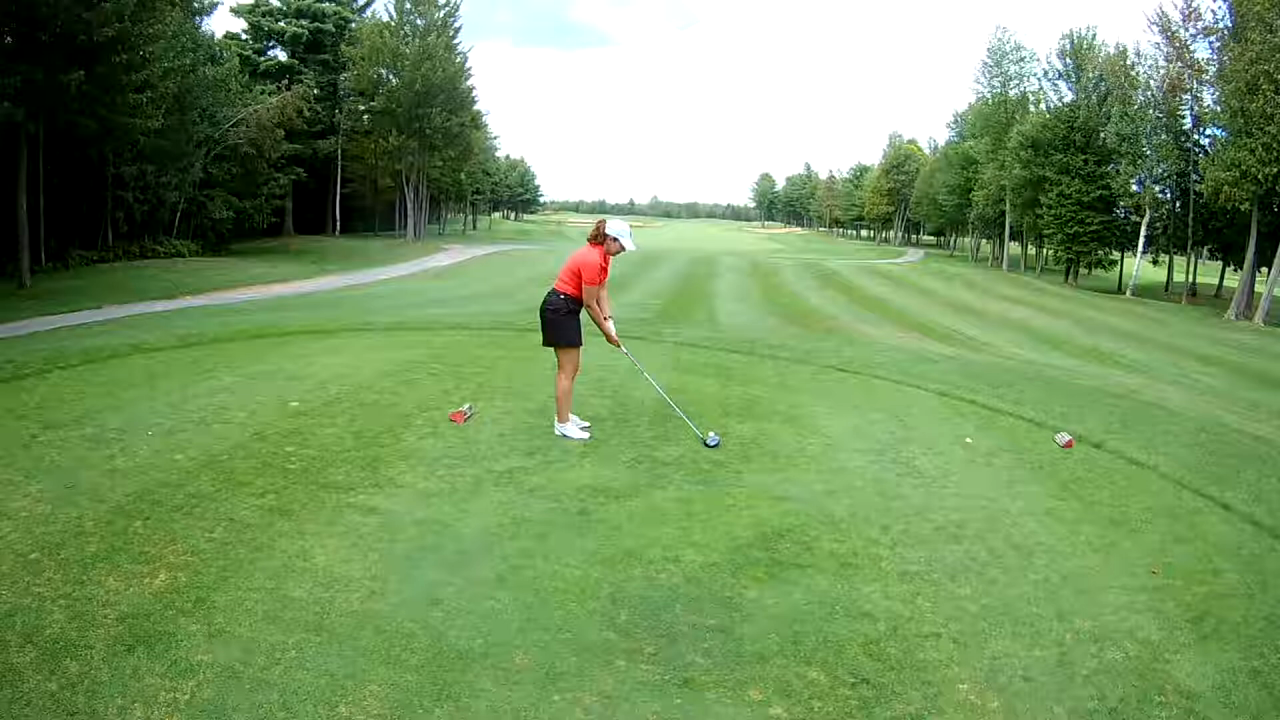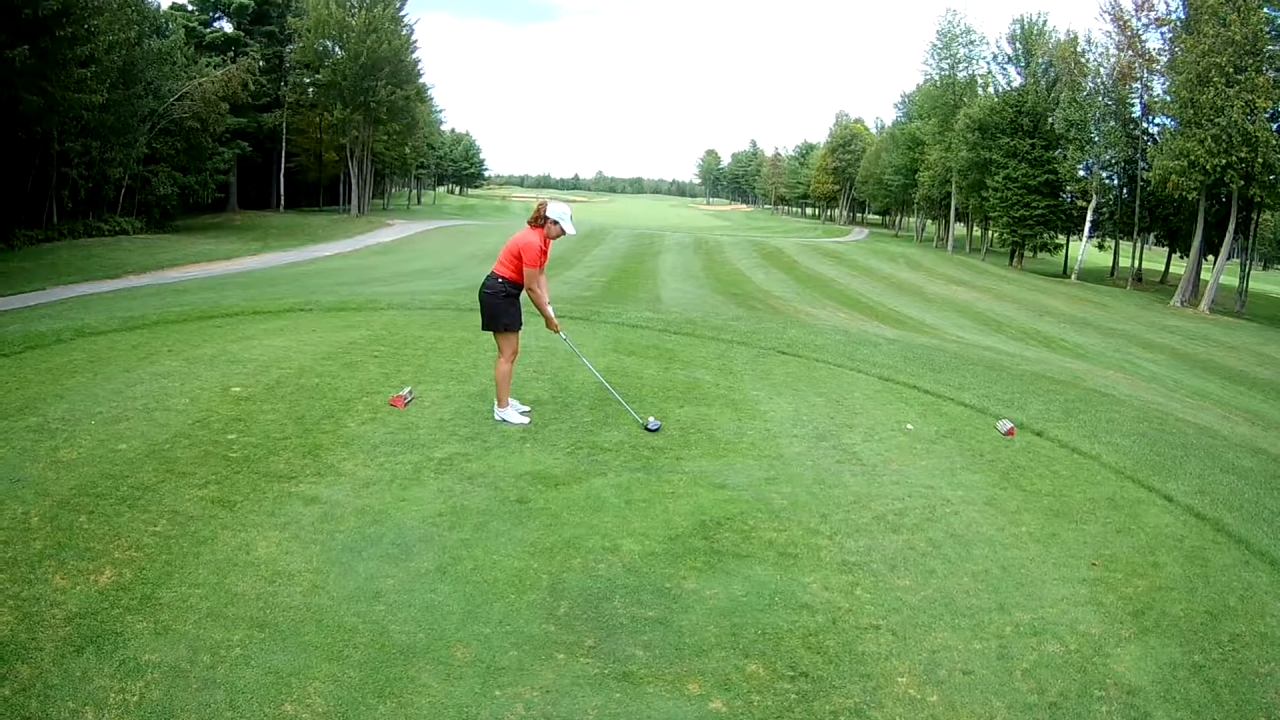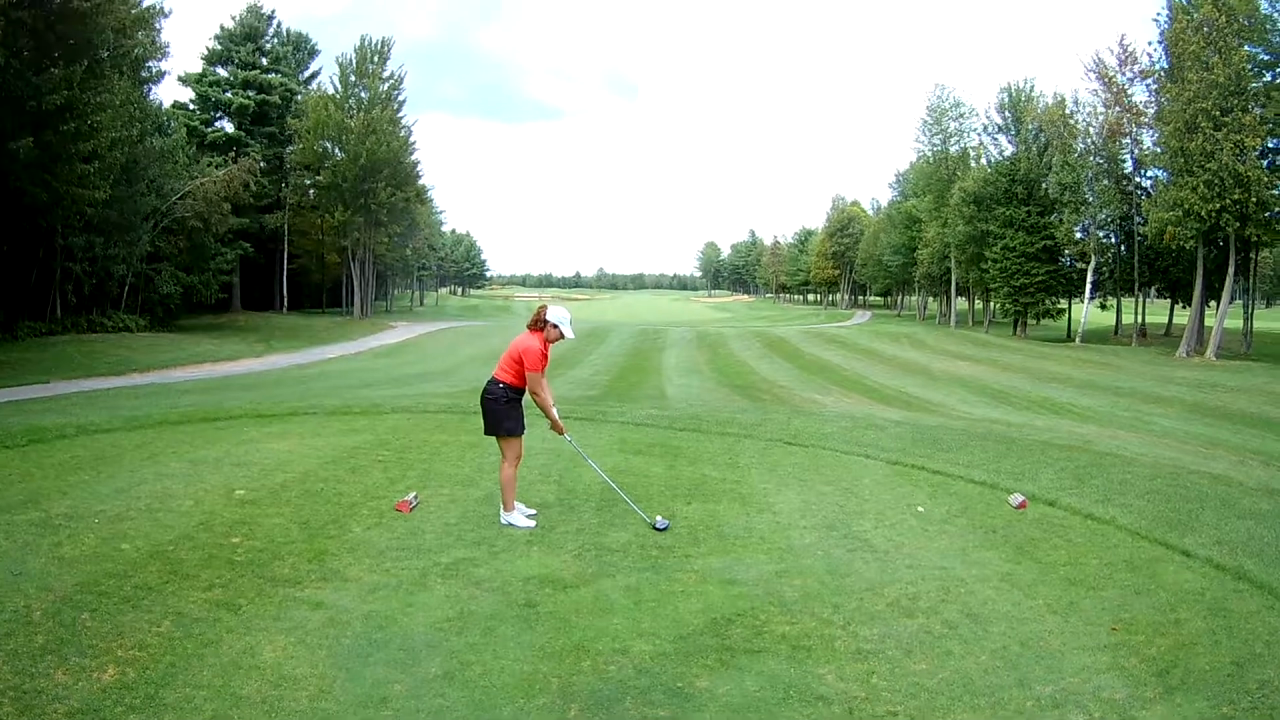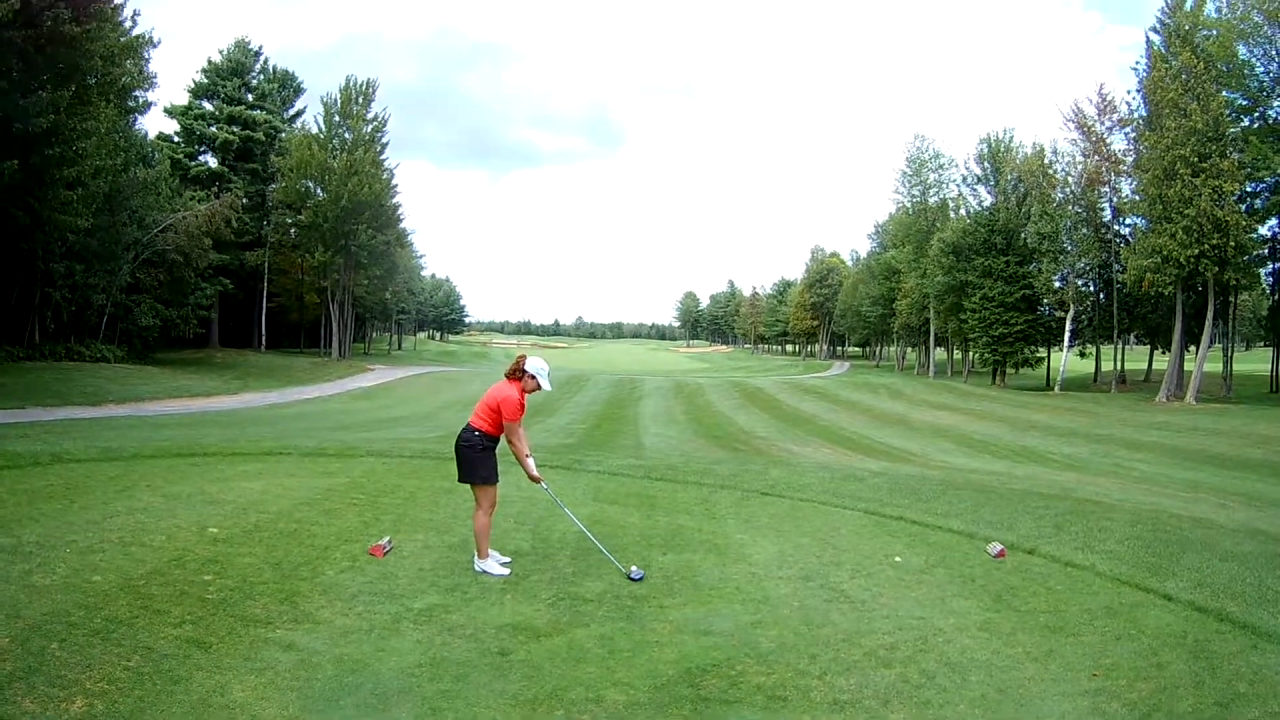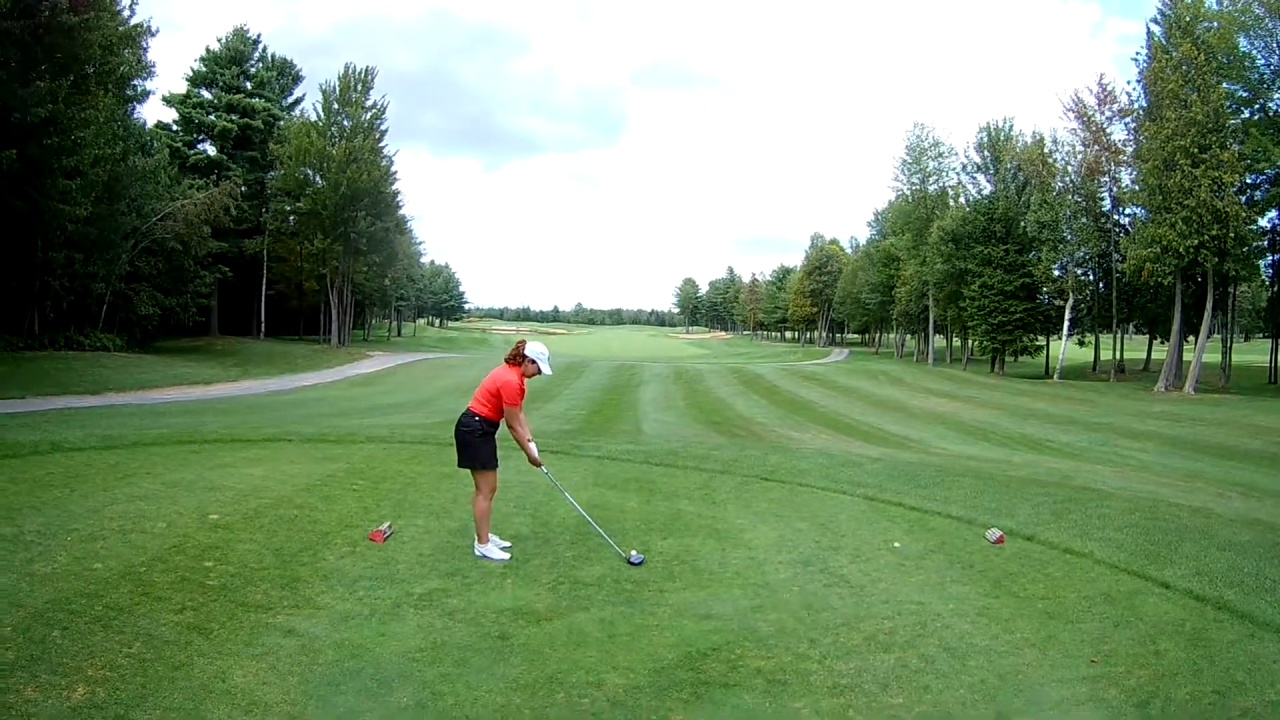
dt=0.4s
person 1, frame 1
left shoulder: (603, 256)
right shoulder: (591, 260)
left elbow: (602, 290)
right elbow: (589, 303)
left wrist: (609, 321)
right wrist: (606, 333)
left hip: (567, 308)
right hip: (559, 309)
left knee: (570, 367)
right knee: (568, 369)
left ankle: (564, 416)
right ankle: (562, 424)
person 1, frame 2
left shoulder: (543, 238)
right shoulder: (532, 243)
left elbow: (540, 275)
right elbow: (531, 287)
left wrist: (548, 307)
right wrist: (548, 318)
left hip: (507, 292)
right hip: (498, 292)
left knee: (510, 352)
right knee: (507, 354)
left ankle: (503, 400)
right ankle: (502, 408)
person 1, frame 3
left shoulder: (541, 341)
right shoulder: (532, 347)
left elbow: (542, 379)
right elbow: (535, 391)
left wrist: (553, 409)
right wrist: (553, 420)
left hip: (509, 397)
right hip: (500, 397)
left knee: (513, 456)
right knee: (511, 458)
left ankle: (510, 504)
right ankle: (508, 513)
person 1, frame 4
left shoulder: (516, 390)
right shoulder: (510, 396)
left elbow: (518, 429)
right elbow: (512, 441)
left wrist: (529, 458)
right wrist: (528, 471)
left hip: (481, 444)
right hip: (475, 444)
left knee: (487, 503)
right knee: (485, 505)
left ankle: (484, 552)
right ankle: (482, 560)
person 1, frame 5
left shoulder: (513, 373)
right shoulder: (511, 381)
left elbow: (519, 413)
right elbow: (512, 425)
left wrist: (531, 442)
right wrist: (529, 454)
left hip: (480, 428)
right hip: (475, 430)
left knee: (488, 488)
right knee: (486, 490)
left ankle: (484, 536)
right ankle: (482, 545)
